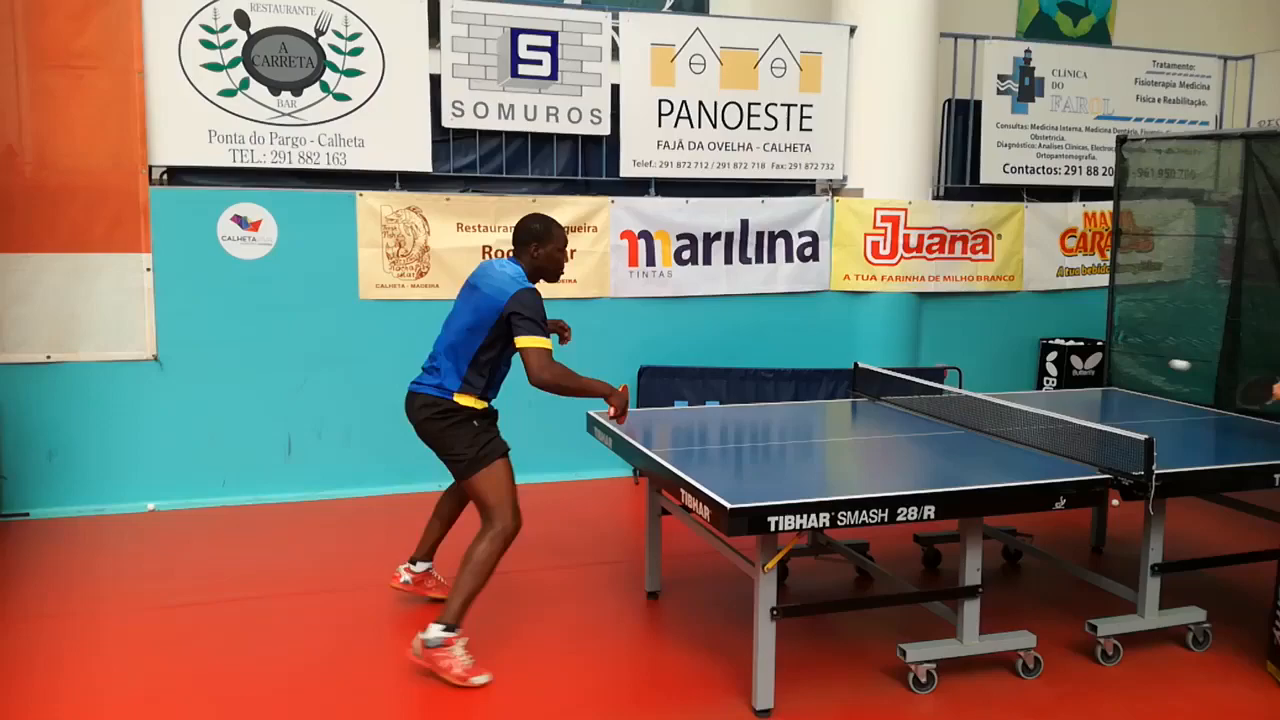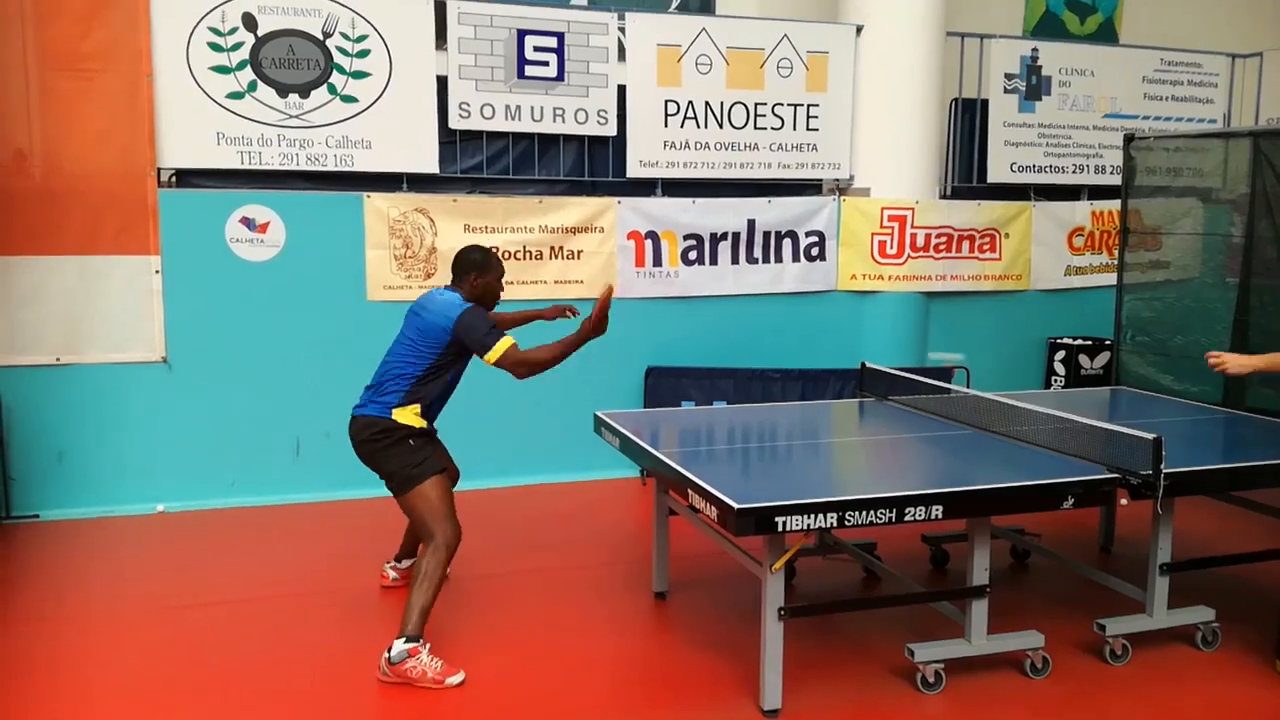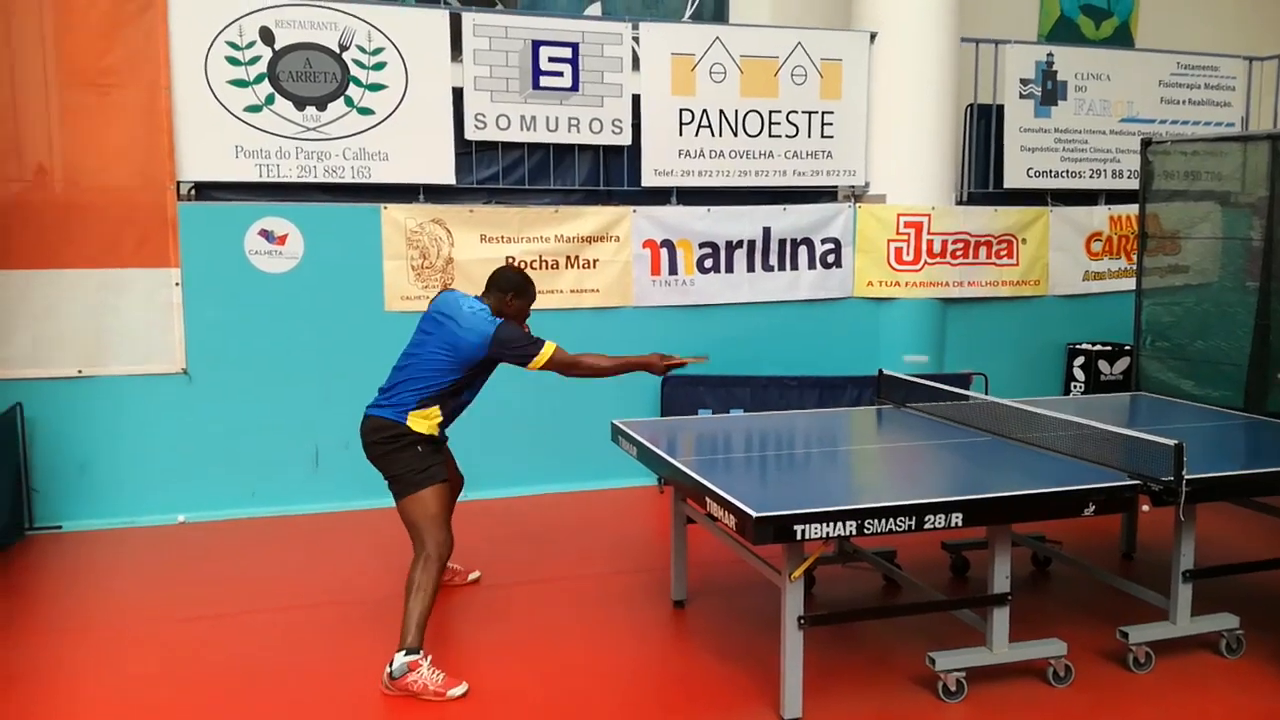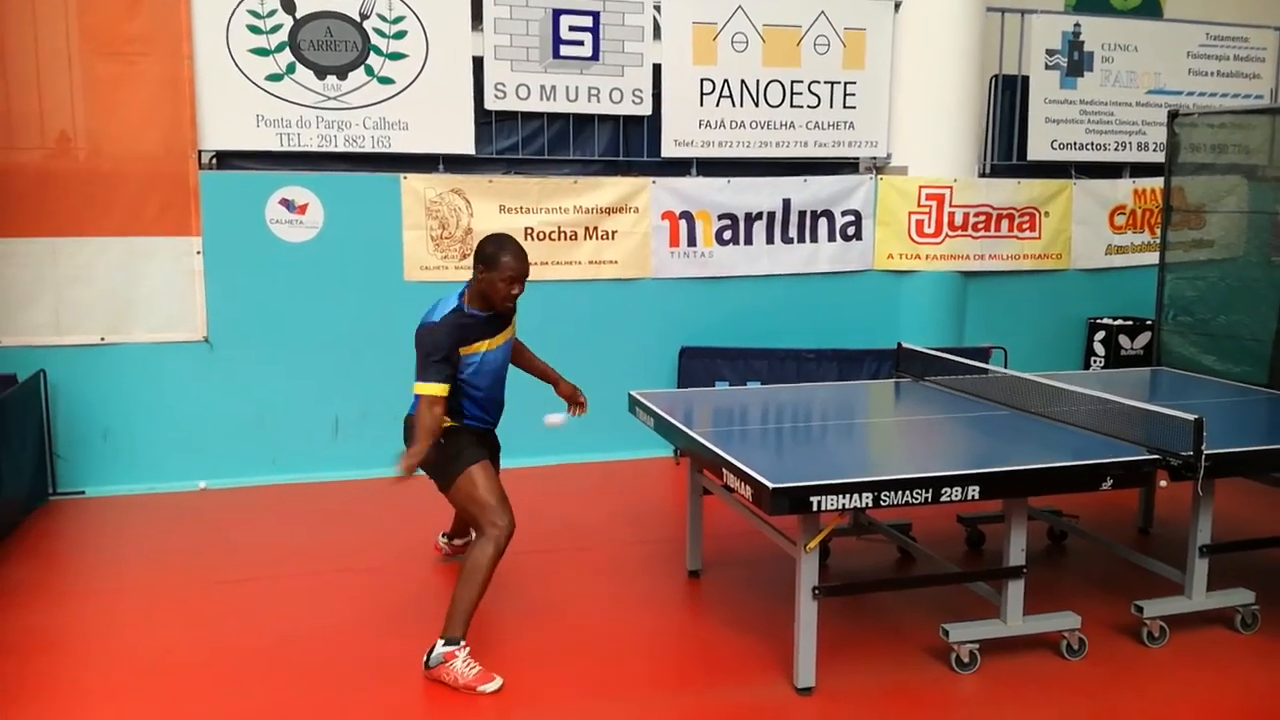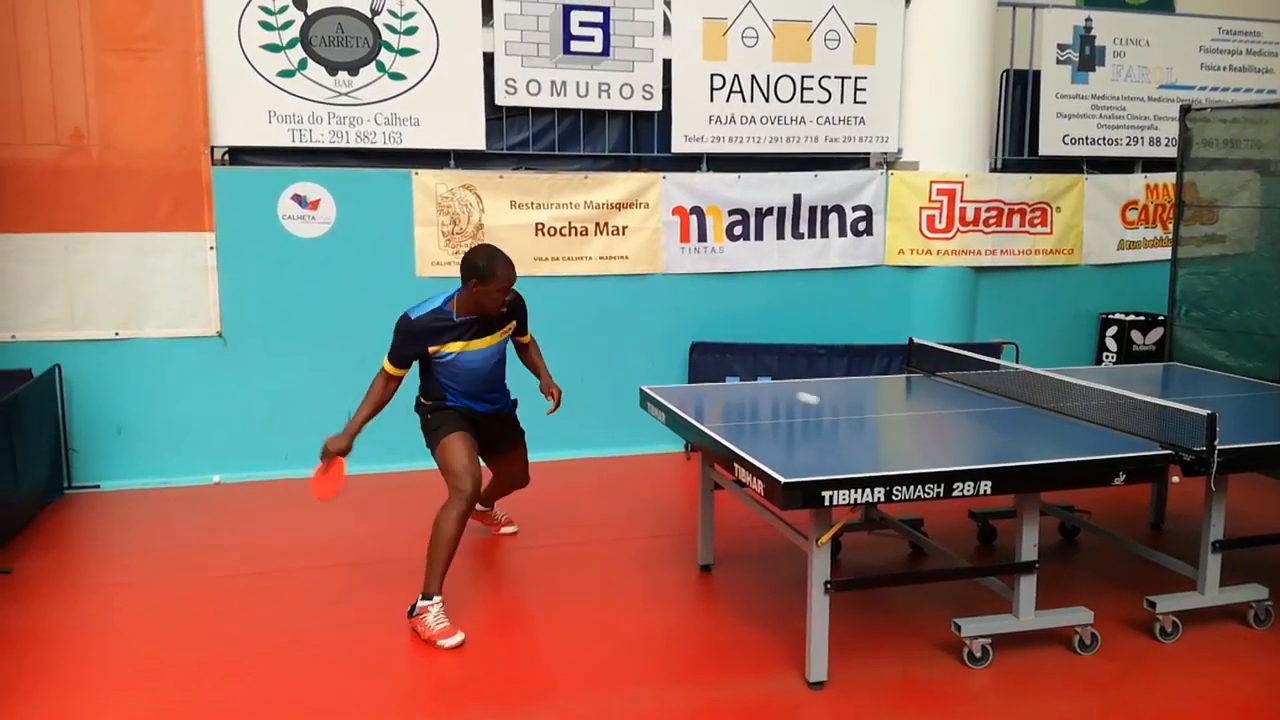
dt=0.7s
person 1, frame 1
left shoulder: (491, 270)
right shoulder: (522, 295)
right elbow: (541, 373)
left wrist: (543, 327)
right wrist: (605, 390)
left hip: (429, 398)
right hip: (453, 410)
left knee: (468, 482)
right knee: (502, 523)
left ankle: (417, 570)
right ankle: (441, 637)
person 1, frame 2
left shoulder: (438, 301)
right shoulder: (464, 316)
left elbow: (489, 327)
right elbow: (519, 366)
left wrist: (541, 314)
right wrist: (585, 334)
left hip: (383, 422)
right hip: (390, 429)
left knee: (445, 477)
right knee: (445, 535)
left ankle: (402, 565)
right ankle: (405, 652)
person 1, frame 3
left shoulder: (448, 300)
right shoulder: (499, 332)
right elbow: (571, 363)
right wrist: (645, 362)
left hip: (387, 421)
right hip: (401, 435)
left knee: (451, 485)
right knee: (434, 545)
left ankle: (438, 569)
right ankle: (407, 663)
person 1, frame 4
left shoulder: (503, 309)
right shoulder: (440, 328)
right elbow: (432, 406)
left wrist: (558, 382)
right wrist: (418, 451)
left hip: (477, 427)
right hip: (446, 434)
left knee: (483, 504)
right knee: (498, 527)
left ankle: (454, 538)
right ankle: (447, 652)
person 1, frame 5
left shoulder: (513, 307)
right shoulder: (420, 324)
left elbow: (526, 345)
right elbow: (388, 377)
left wrist: (546, 379)
right wrist: (349, 431)
left hip: (498, 410)
right hip: (446, 412)
left knee: (517, 479)
right knee: (463, 491)
left ankle: (484, 507)
right ankle: (426, 606)
